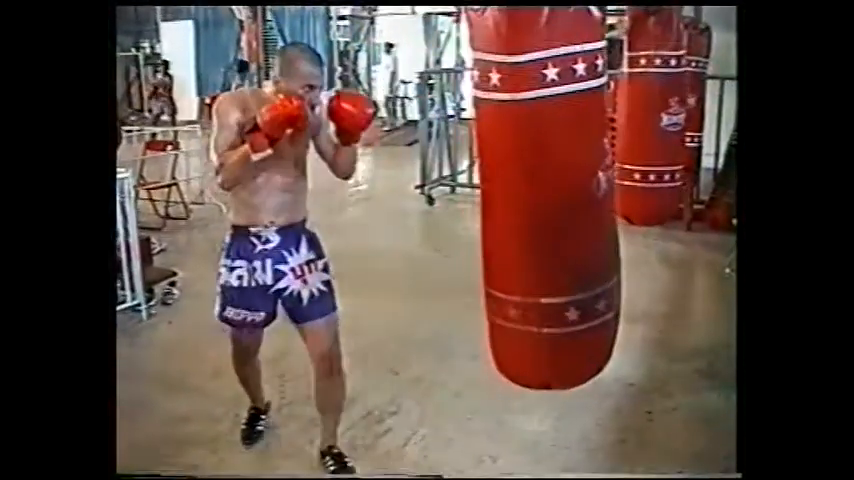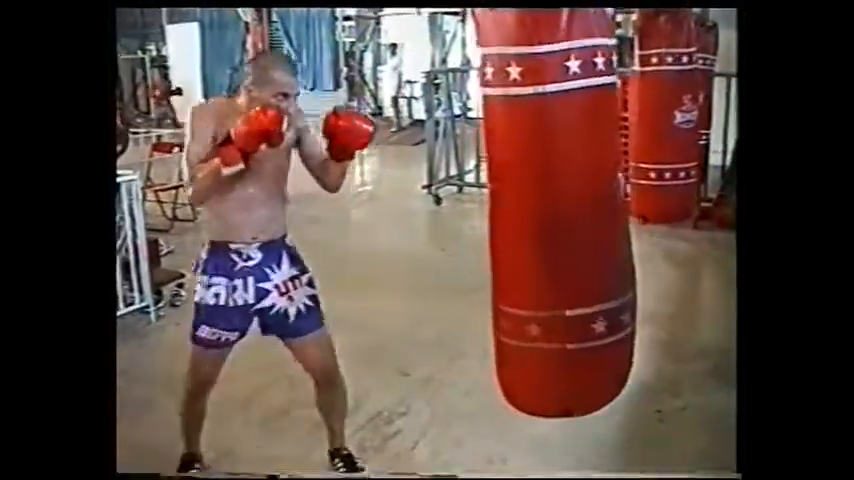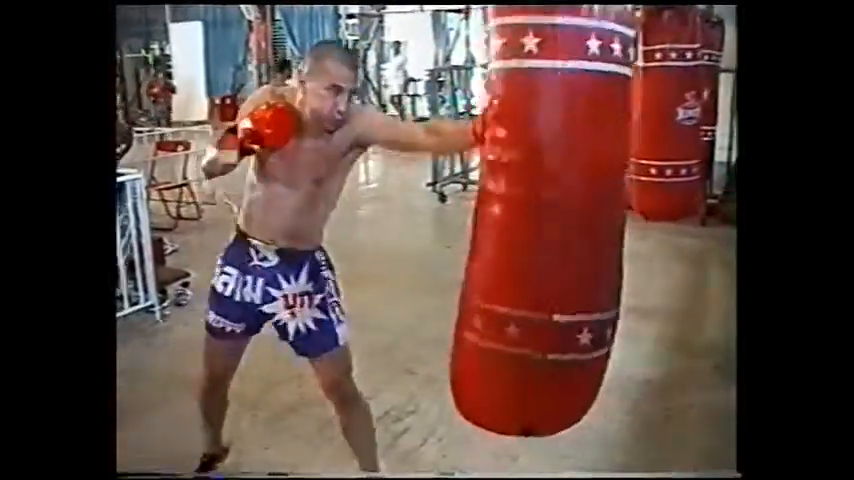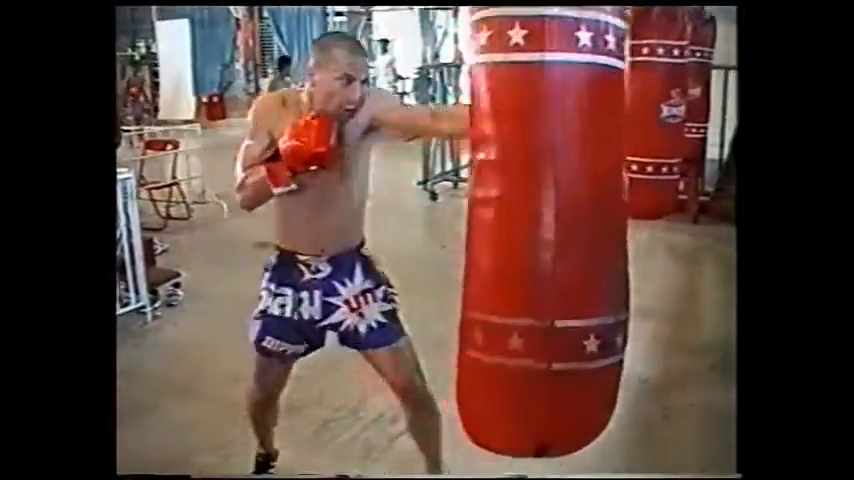
dt=0.4s
person 1, frame 1
left shoulder: (312, 112)
right shoulder: (233, 105)
left elbow: (343, 170)
right elbow: (225, 178)
left wrist: (349, 132)
right wrist: (263, 135)
left hip: (297, 243)
right hip: (246, 247)
left knee: (327, 356)
right knee: (244, 347)
left ankle: (330, 447)
right ankle: (259, 406)
person 1, frame 2
left shoulder: (294, 122)
right shoulder: (208, 116)
left elbow: (329, 182)
right elbow: (198, 191)
left wrist: (341, 149)
right wrist: (239, 146)
left hip: (278, 260)
right hip: (223, 264)
left knee: (325, 369)
right knee: (199, 381)
left ankle: (338, 449)
right ankle: (191, 452)
person 1, frame 3
left shoulder: (357, 122)
right shoulder: (265, 101)
left elbow: (426, 136)
right elbow: (209, 168)
left wrist: (486, 129)
right wrist: (241, 139)
left hip: (301, 269)
right hip: (244, 258)
left knee: (340, 388)
right knee: (216, 375)
left ankle: (373, 476)
right ankle: (213, 451)
person 1, frame 4
left shoulder: (368, 108)
right shoulder: (271, 110)
left elbow: (433, 122)
right elbow: (245, 197)
right wrist: (287, 162)
left hip: (351, 271)
right hip: (290, 274)
left knee: (412, 387)
right knee: (265, 388)
left ankle: (437, 474)
right ankle: (266, 455)
